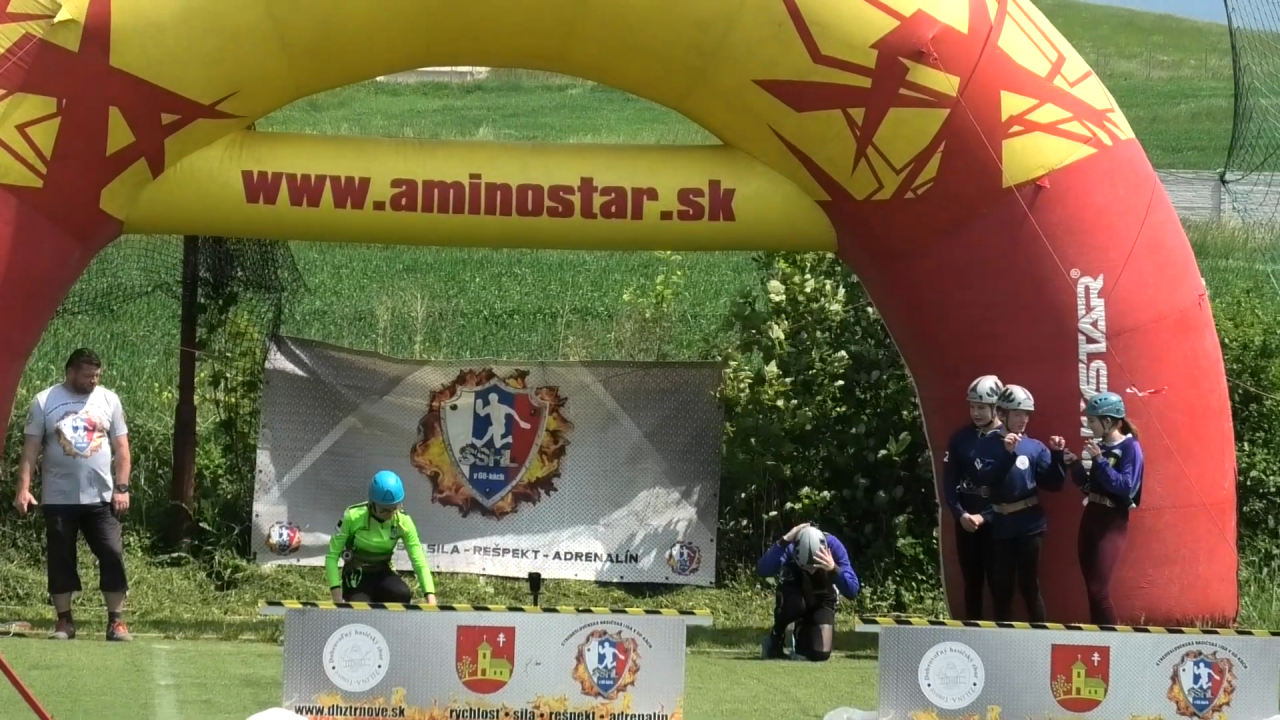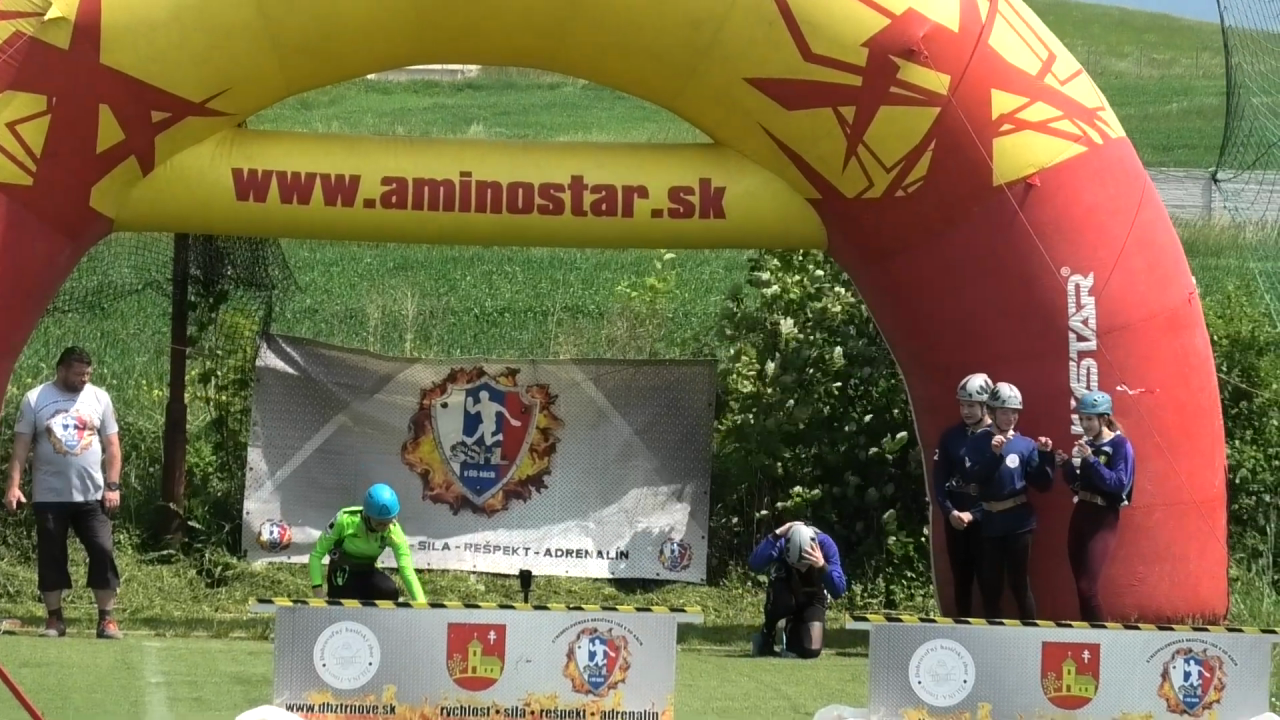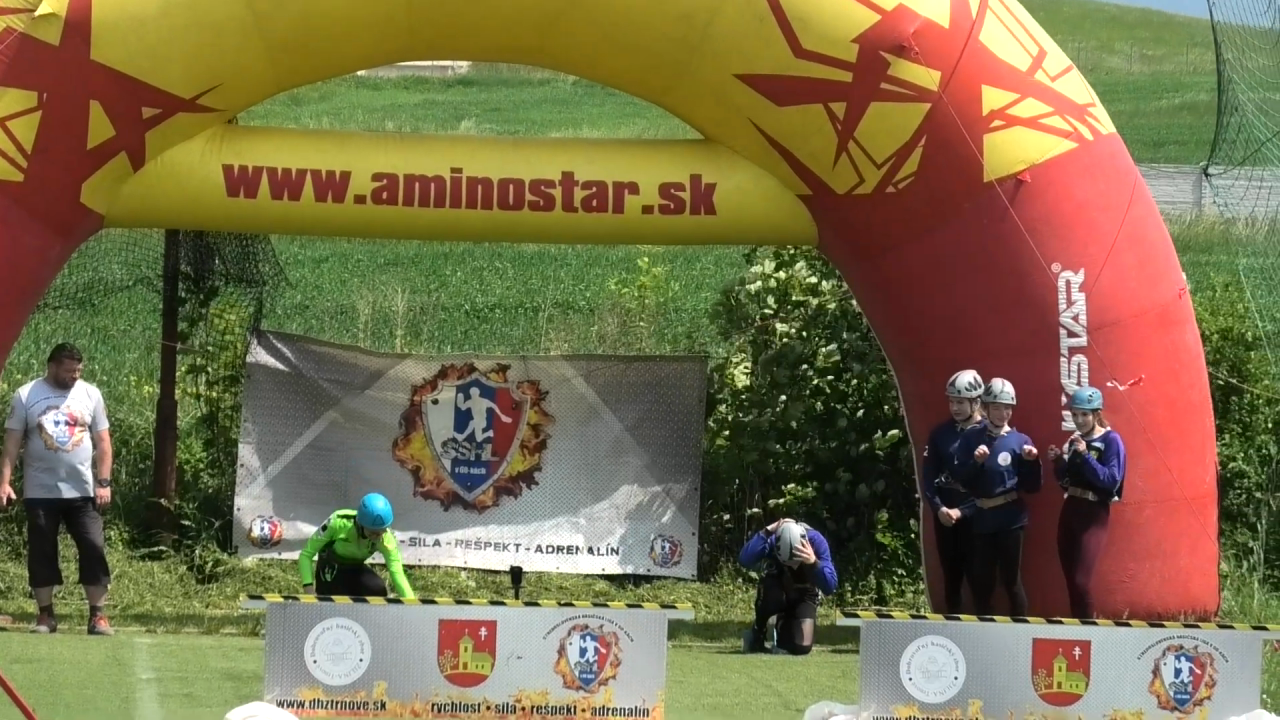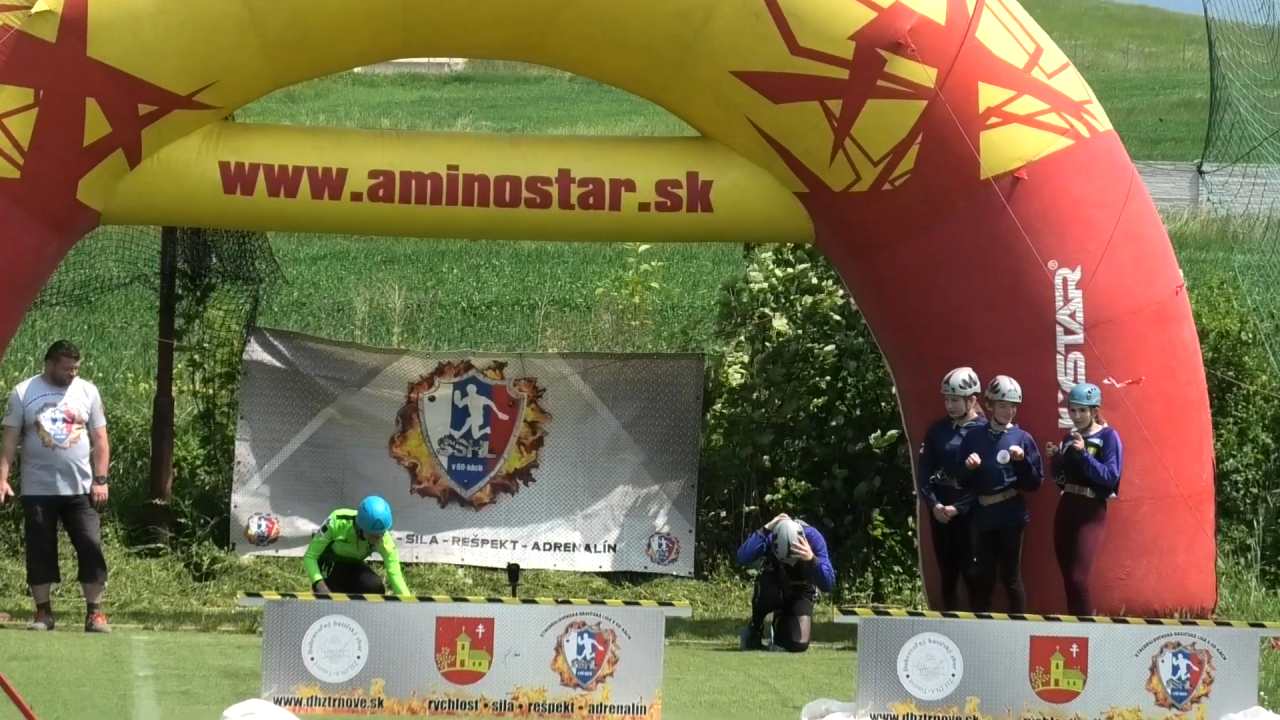
dt=0.2s
person 1, frame 1
left shoulder: (109, 400)
right shoulder: (44, 401)
left elbow: (121, 447)
right elbow: (30, 448)
left wrist: (122, 488)
right wrist: (24, 488)
left hip: (101, 498)
right hip: (59, 499)
left knee: (112, 557)
right knee: (60, 559)
left ankle: (116, 621)
right ankle: (64, 621)
person 1, frame 2
left shoulder: (100, 397)
right shoulder: (35, 399)
left elbow: (112, 445)
left wrist: (113, 486)
left hip: (92, 496)
right hip: (49, 497)
left knee: (103, 554)
right knee: (51, 557)
left ankle: (107, 619)
right ankle: (54, 618)
person 1, frame 3
left shoulder: (90, 394)
right shoulder: (25, 395)
left elbow: (102, 442)
left wrist: (104, 482)
left hip: (83, 492)
right hip: (40, 493)
left knee: (93, 550)
right knee: (41, 554)
left ankle: (98, 615)
right ankle: (45, 615)
person 1, frame 4
left shoulder: (87, 391)
left elbow: (99, 438)
left wrist: (101, 480)
left hip: (80, 489)
right hip: (37, 490)
left knee: (91, 547)
right knee: (39, 551)
left ankle: (95, 612)
right ankle: (43, 612)
person 2, frame 1
right shoulder: (961, 438)
right elbow: (949, 481)
left wrist: (984, 516)
right wrist: (960, 514)
right hip: (965, 518)
right knee: (971, 580)
person 2, frame 2
right shoulder: (951, 436)
right elbow: (939, 479)
left wrist: (973, 514)
right wrist: (949, 511)
right hip: (955, 516)
right knee: (961, 578)
person 2, frame 3
right shoulder: (941, 433)
right elbow: (928, 475)
left wrist: (962, 511)
right wrist: (938, 507)
left hip: (975, 513)
right hip: (944, 513)
right knee: (951, 575)
person 2, frame 4
right shoulder: (937, 430)
right elbow: (924, 471)
left wrist: (957, 508)
right wrist: (933, 504)
left hip: (971, 510)
right hip: (940, 509)
left knee: (971, 572)
right knee: (947, 573)
person 3, frame 1
left shoulder: (1035, 447)
left elbow: (1054, 484)
left wrist: (1058, 455)
right wrist: (1008, 453)
left hip: (1030, 523)
right hip: (1000, 524)
left knee: (1029, 585)
right knee: (1001, 586)
person 3, frame 2
left shoulder: (1026, 444)
right shoulder: (978, 442)
left elbow: (1043, 484)
right elbow: (974, 477)
left wrist: (1045, 455)
right wrist: (993, 454)
left hip: (1019, 521)
right hip: (989, 521)
left knee: (1019, 583)
right knee: (990, 583)
person 3, frame 3
left shoulder: (1021, 441)
right shoulder: (971, 438)
left elbow: (1033, 486)
right elbow: (963, 480)
left wrist: (1031, 460)
right wrist: (975, 461)
left hip: (1011, 518)
right hip: (982, 518)
left knee: (1011, 579)
right knee: (982, 579)
person 3, frame 4
left shoulder: (1022, 439)
right shoulder: (974, 437)
left elbow: (1035, 482)
right elbow: (963, 481)
left wrist: (1021, 460)
right wrist: (968, 468)
left hip: (1011, 514)
right hip: (983, 514)
left knee: (1011, 576)
right knee: (982, 576)
person 4, frame 1
left shoulder: (1130, 447)
right shoulder: (1100, 446)
left elbow: (1126, 487)
left wrist: (1100, 460)
right wrist: (1076, 465)
left hip: (1113, 521)
right hip: (1091, 516)
left knee: (1098, 589)
right knee: (1092, 588)
person 4, frame 2
left shoulder: (1120, 444)
right shoulder: (1088, 444)
left elbow: (1119, 484)
left wrist: (1091, 460)
right wrist: (1067, 465)
left hip: (1103, 519)
right hip: (1080, 514)
left knee: (1087, 586)
right knee: (1081, 585)
person 4, frame 3
left shoulder: (1111, 440)
right shoulder: (1075, 440)
left elbow: (1112, 480)
left wrist: (1085, 456)
right wrist: (1058, 461)
left hip: (1094, 514)
right hip: (1070, 510)
left knee: (1080, 581)
right knee: (1070, 580)
person 4, frame 4
left shoulder: (1108, 437)
right shoulder: (1070, 437)
left elbow: (1111, 476)
left wrist: (1083, 453)
right wrist: (1055, 458)
left hip: (1091, 511)
right hip: (1066, 507)
left knee: (1078, 578)
right knee: (1067, 577)
